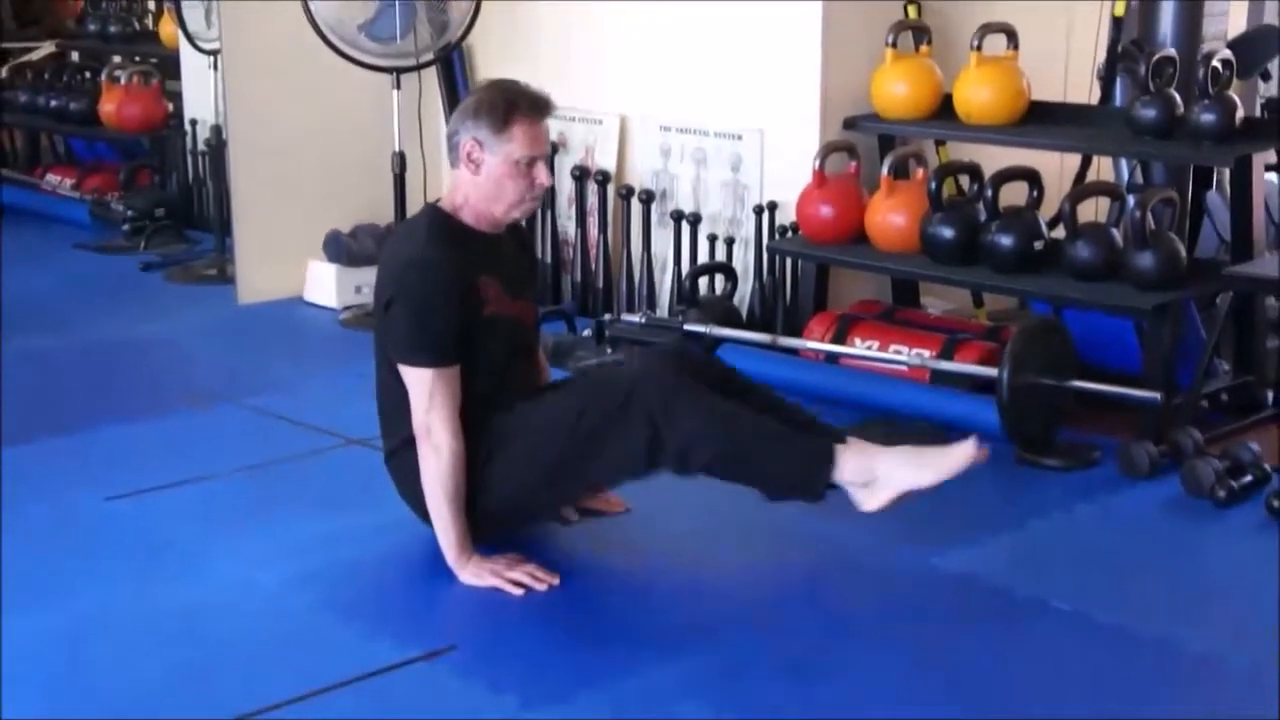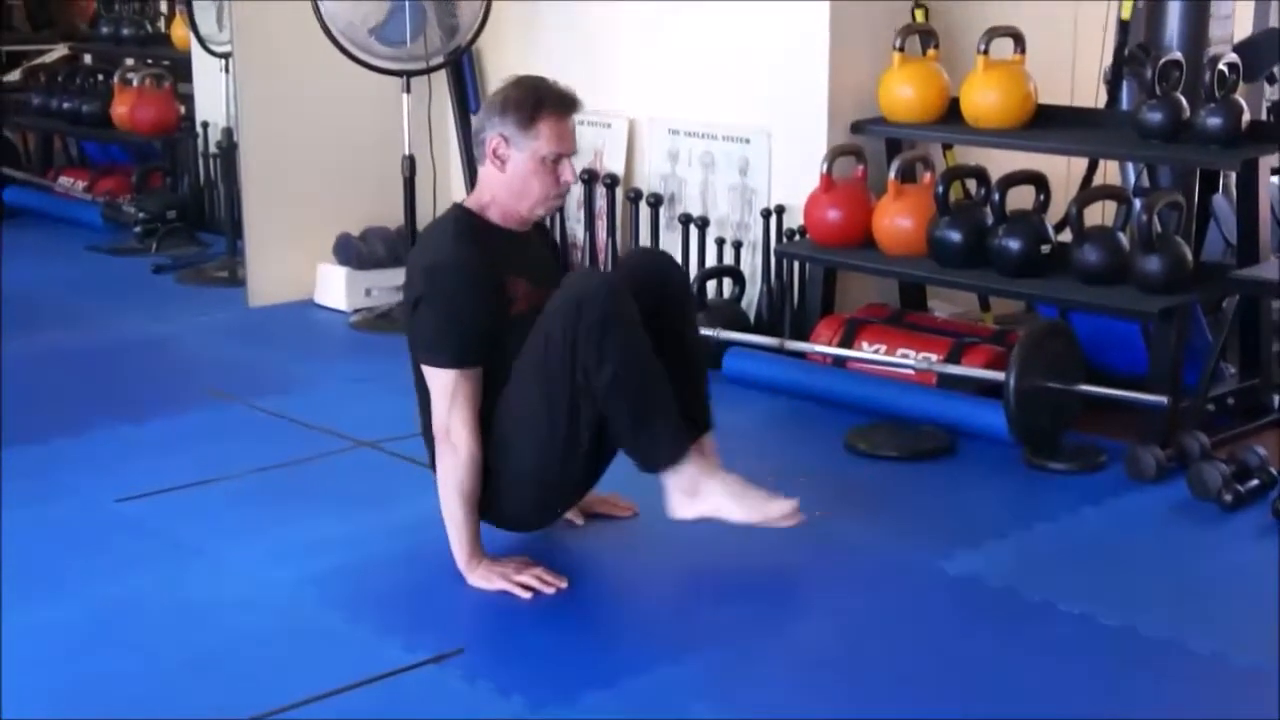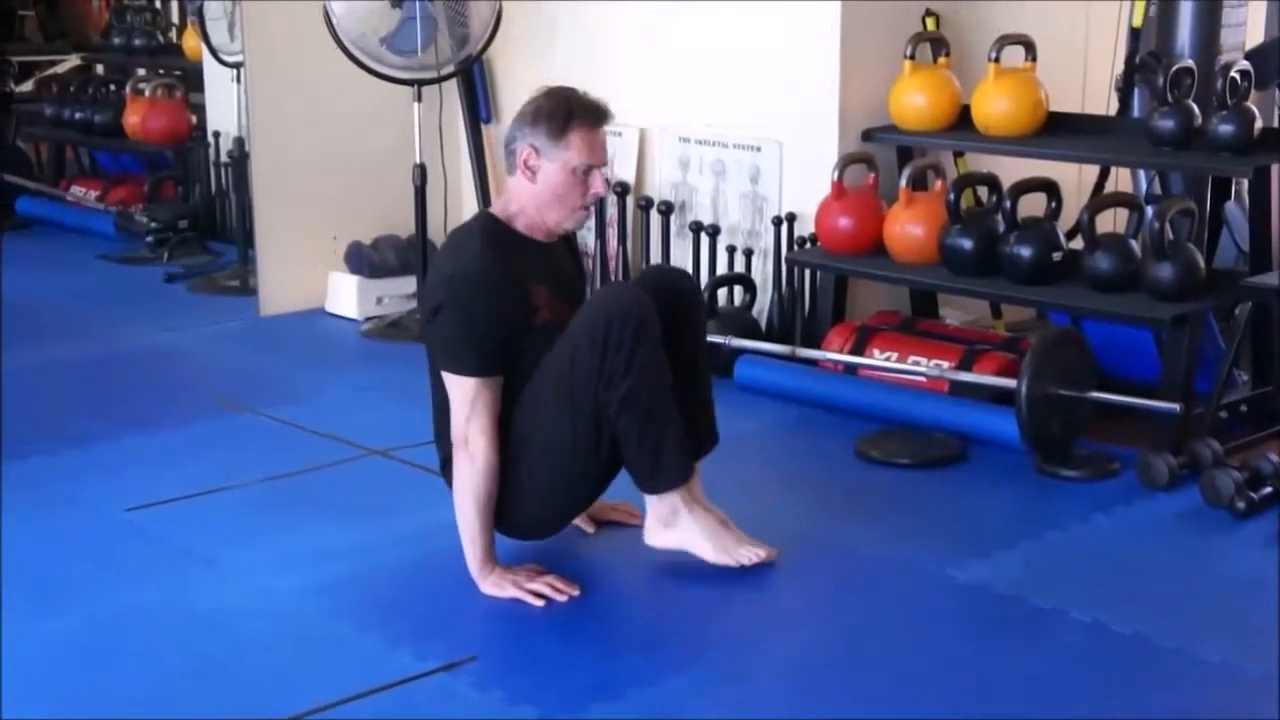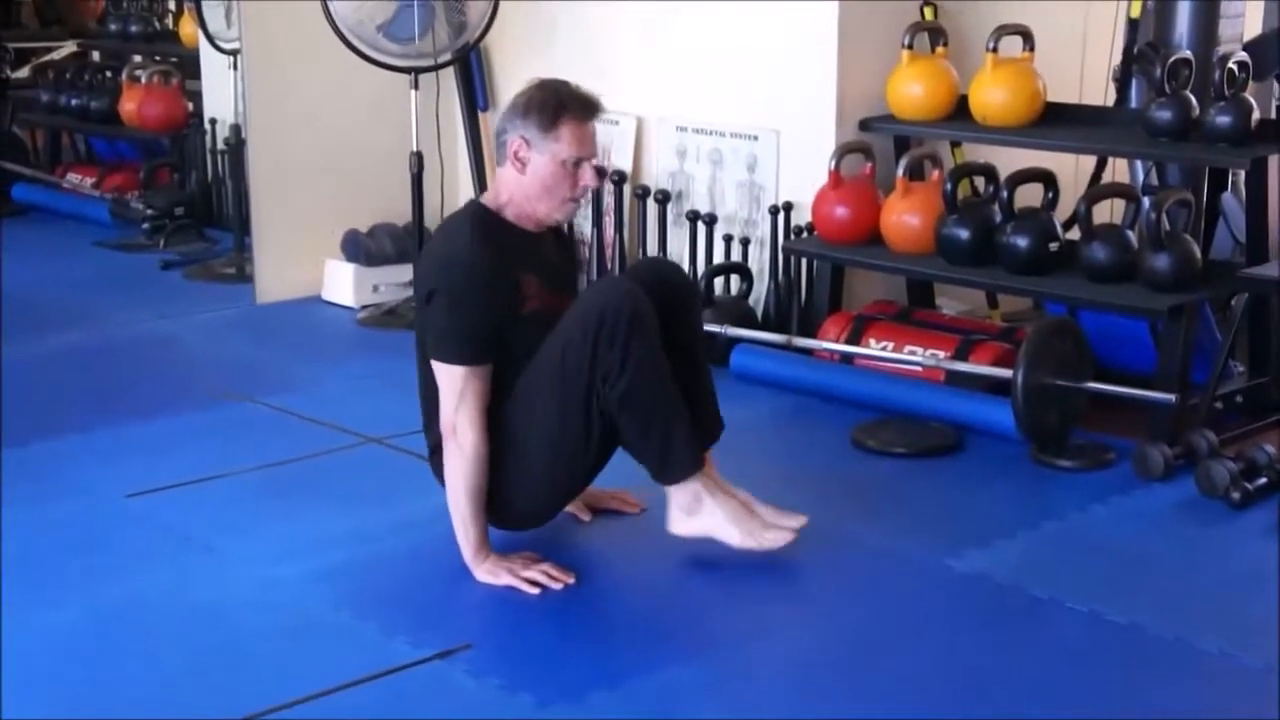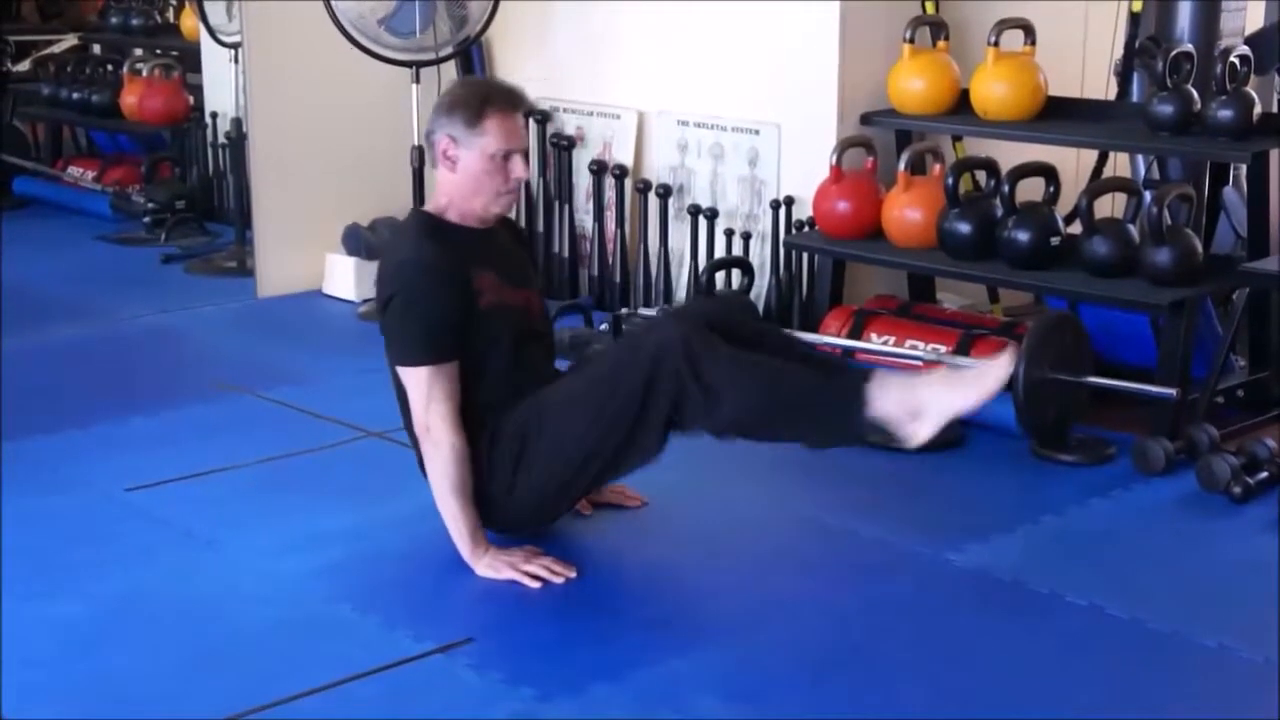
dt=0.4s
person 1, frame 1
left shoulder: (507, 239)
right shoulder: (426, 264)
right elbow: (434, 425)
left wrist: (561, 464)
right wrist: (463, 560)
left hip: (512, 440)
right hip: (460, 477)
left knee: (680, 367)
right knee: (651, 395)
left ankle: (859, 459)
right ankle: (855, 469)
person 1, frame 2
left shoulder: (533, 237)
right shoulder: (452, 263)
right elbow: (454, 424)
left wrist: (562, 486)
right wrist: (472, 560)
left hip: (544, 463)
right hip: (508, 478)
left knee: (654, 274)
right knee: (592, 297)
left ankle: (694, 465)
right ankle: (685, 479)
person 1, frame 3
left shoulder: (555, 244)
right shoulder: (475, 269)
right elbow: (471, 430)
left wrist: (576, 495)
right wrist: (484, 570)
left hip: (557, 465)
right hip: (519, 486)
left knee: (670, 290)
right knee: (621, 313)
left ankle: (678, 497)
right ankle: (669, 509)
person 1, frame 4
left shoulder: (547, 236)
right shoulder: (467, 258)
right elbow: (460, 420)
left wrist: (570, 479)
right wrist: (480, 557)
left hip: (542, 451)
right hip: (505, 477)
left knee: (662, 282)
right knee: (615, 307)
left ankle: (696, 483)
right ankle: (689, 496)
person 1, frame 5
left shoulder: (500, 234)
right shoulder: (421, 264)
right elbow: (434, 422)
left wrist: (572, 470)
right wrist: (478, 551)
left hip: (540, 440)
right hip: (505, 475)
left knee: (714, 322)
right knee: (674, 353)
left ankle: (897, 398)
right ankle: (887, 404)
